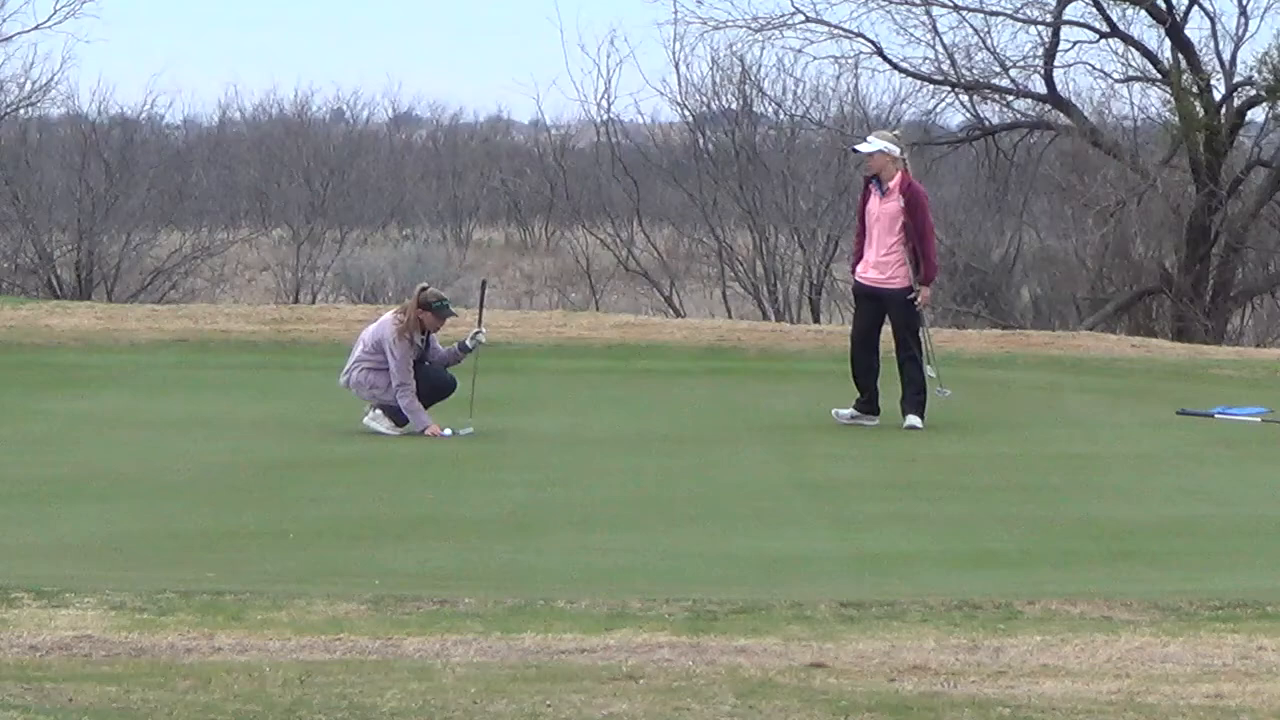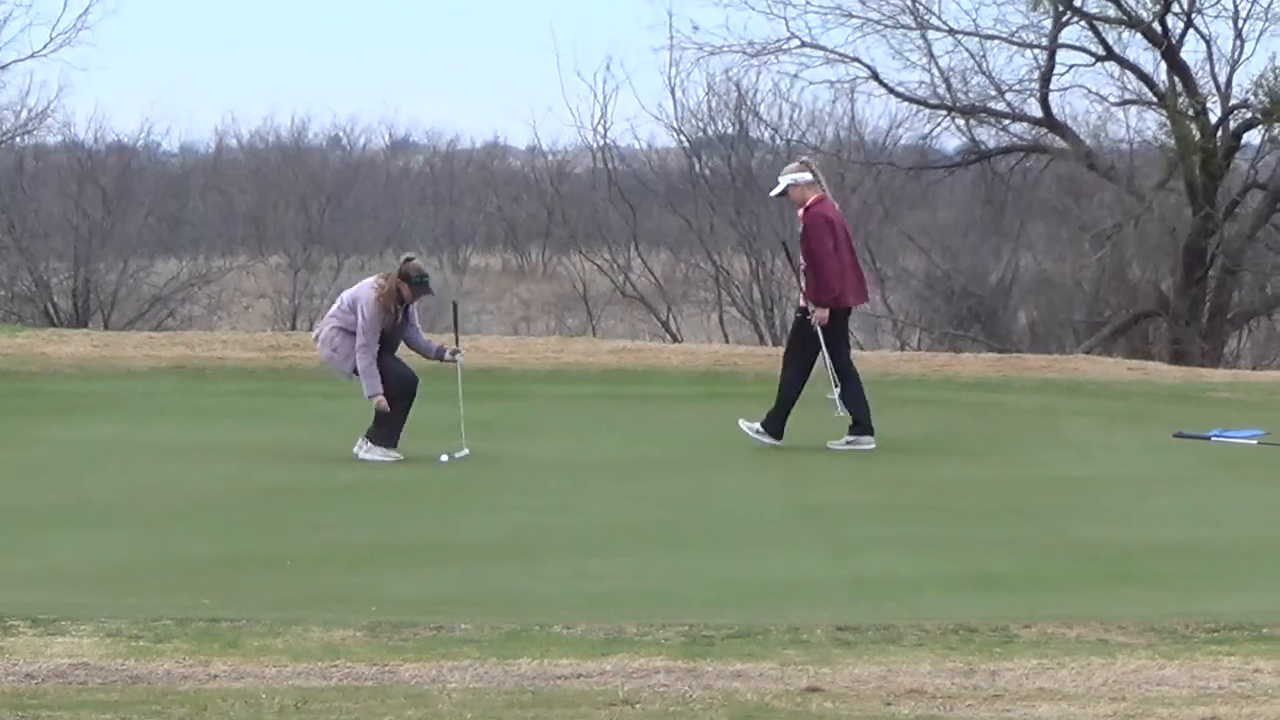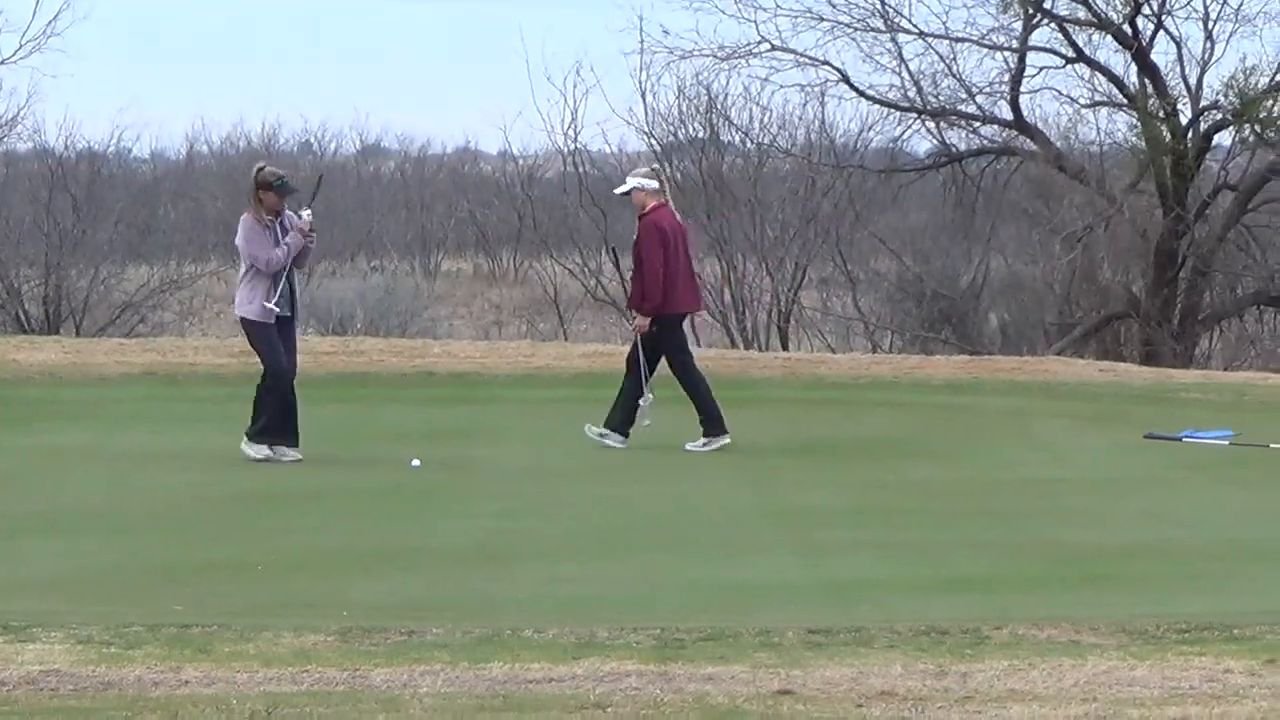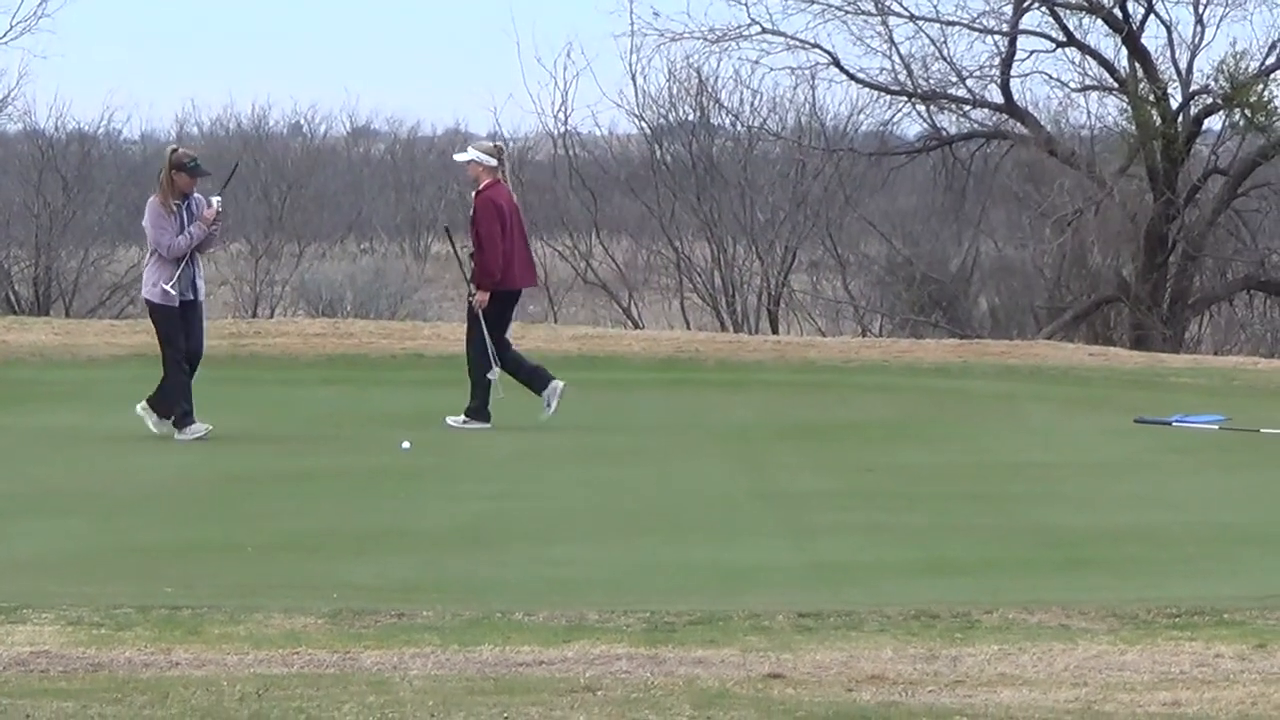
dt=0.7s
person 1, frame 1
left shoulder: (912, 191)
right shoulder: (869, 189)
left elbow: (925, 238)
left wrist: (925, 281)
right wrist: (855, 268)
left hip: (901, 283)
right hip: (868, 281)
left knee: (907, 346)
right knee: (861, 343)
left ankle: (913, 411)
right ankle: (867, 408)
person 1, frame 2
left shoulder: (815, 215)
right shoulder: (826, 209)
left elbow: (825, 261)
left wrist: (822, 303)
left hip: (822, 303)
right hip: (838, 301)
left knee: (796, 362)
right knee: (841, 363)
left ankle: (772, 427)
right ankle: (862, 431)
person 1, frame 3
left shoulder: (651, 223)
right shoulder: (670, 217)
left elbow: (653, 271)
left wrist: (645, 311)
left hip: (662, 308)
right hip: (674, 303)
left knee: (683, 367)
right knee: (638, 364)
left ankle: (715, 430)
right ankle: (616, 428)
person 1, frame 4
left shoulder: (486, 199)
right shoulder: (502, 193)
left elbow: (491, 247)
left wrist: (484, 286)
left hip: (497, 284)
right hip: (511, 280)
left knee: (480, 346)
right knee: (495, 345)
left ankle: (477, 414)
right ankle: (547, 384)
person 2, frame 1
right shoulder: (397, 332)
left elbow: (437, 357)
right elbow: (403, 387)
left wrist: (465, 346)
right wrist: (424, 424)
left knee: (445, 382)
right knee: (440, 382)
left ankle: (383, 407)
right ankle: (383, 415)
person 2, frame 2
left shoulder: (403, 297)
right shoulder: (374, 297)
left elbow: (413, 335)
right elbow: (365, 349)
left wrist: (441, 352)
right wrist: (374, 392)
left hip: (365, 342)
right hip: (339, 338)
left knee: (408, 381)
right knee: (398, 380)
left ankle: (373, 439)
right ankle: (376, 444)
person 2, frame 3
left shoulder: (287, 219)
right shoulder: (250, 223)
left elbow: (299, 263)
right elbow: (270, 263)
left wrist: (306, 237)
right wrist: (296, 236)
left hip: (284, 307)
right hip: (257, 308)
left knee: (287, 373)
right knee: (276, 369)
left ankle: (281, 443)
right ankle: (255, 438)
person 2, frame 4
left shoulder: (198, 202)
right shoulder: (157, 206)
left elbow: (202, 247)
right elbow: (170, 248)
left wrist: (212, 226)
right wrist: (201, 226)
left hip: (191, 289)
right hip: (163, 291)
left knee: (194, 351)
right knee: (175, 356)
left ankle: (155, 406)
right ankle: (184, 422)
